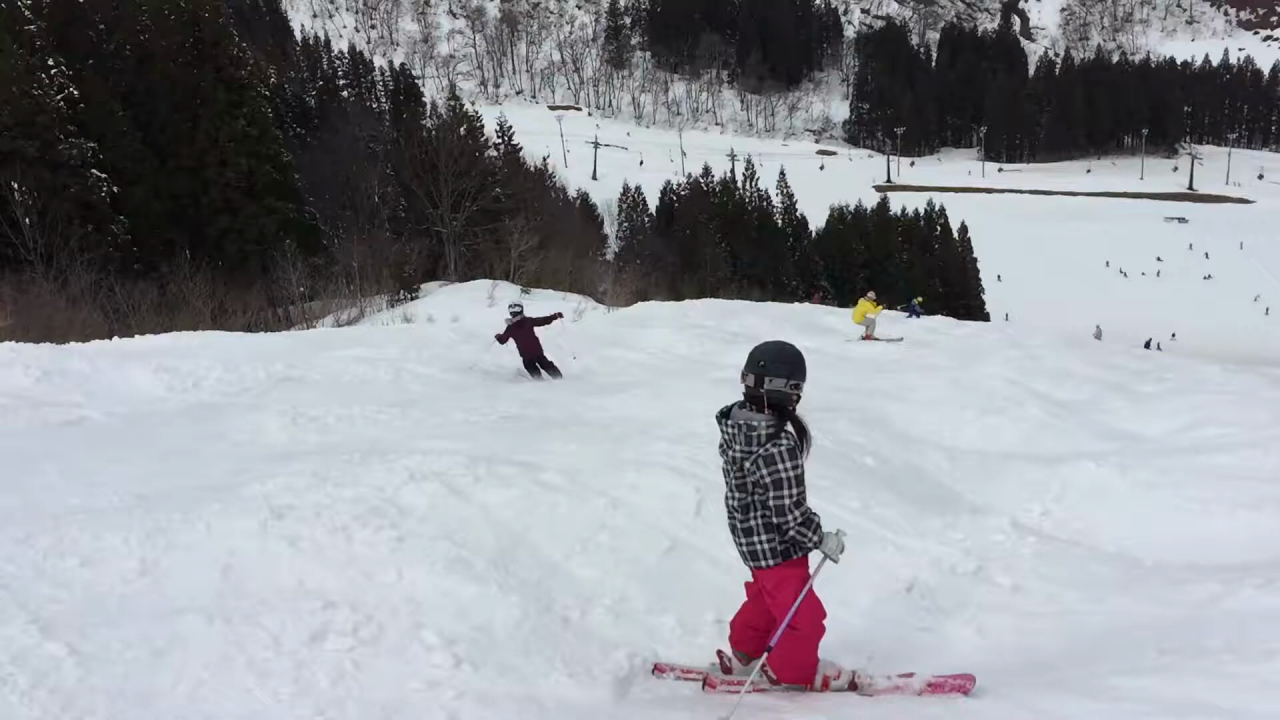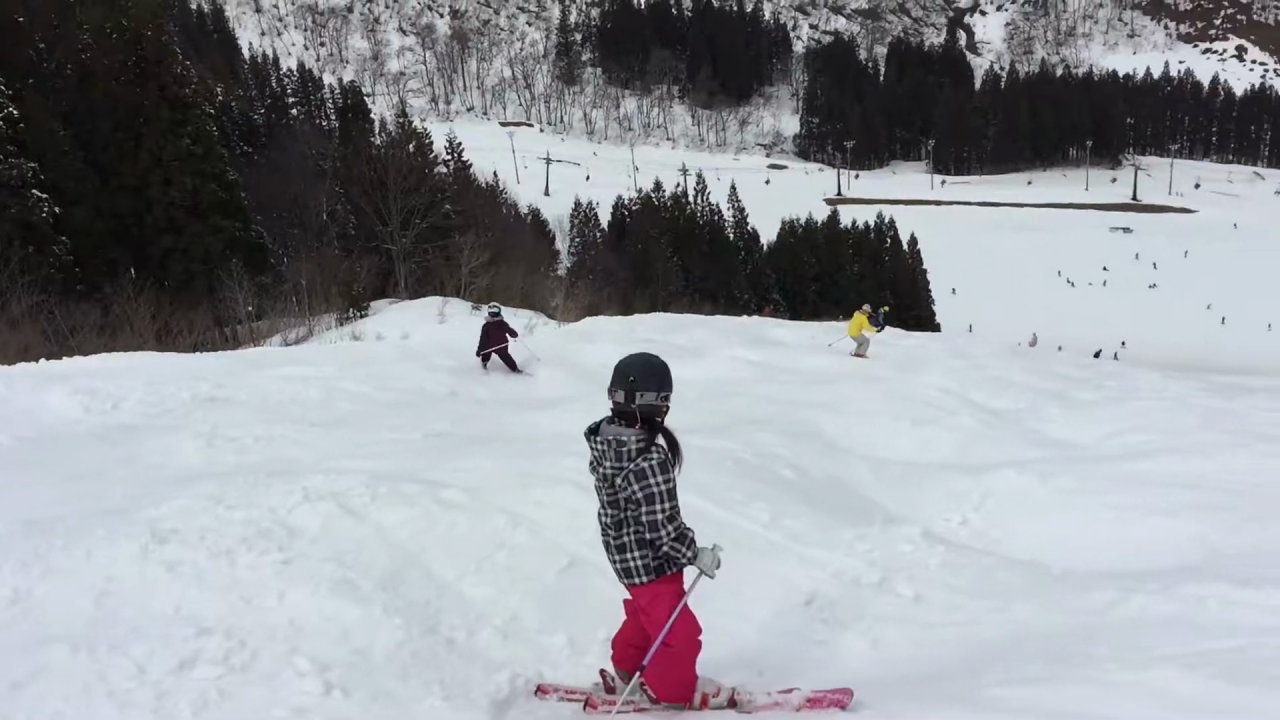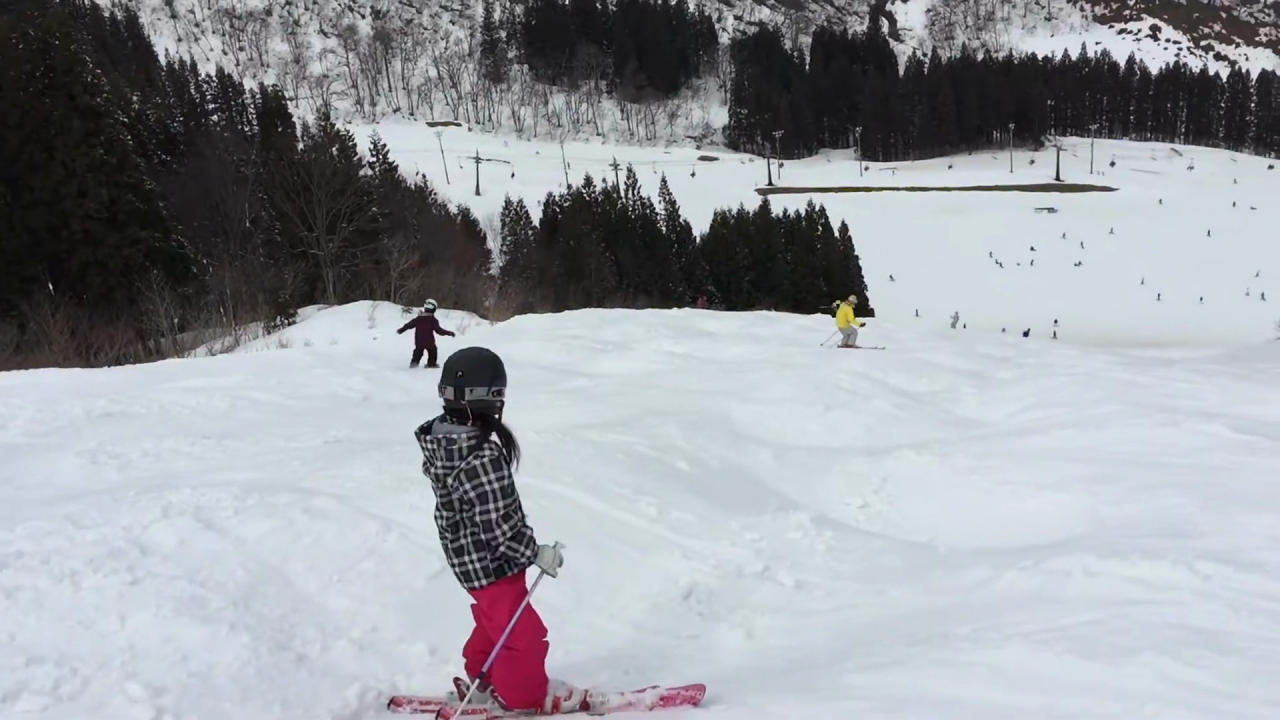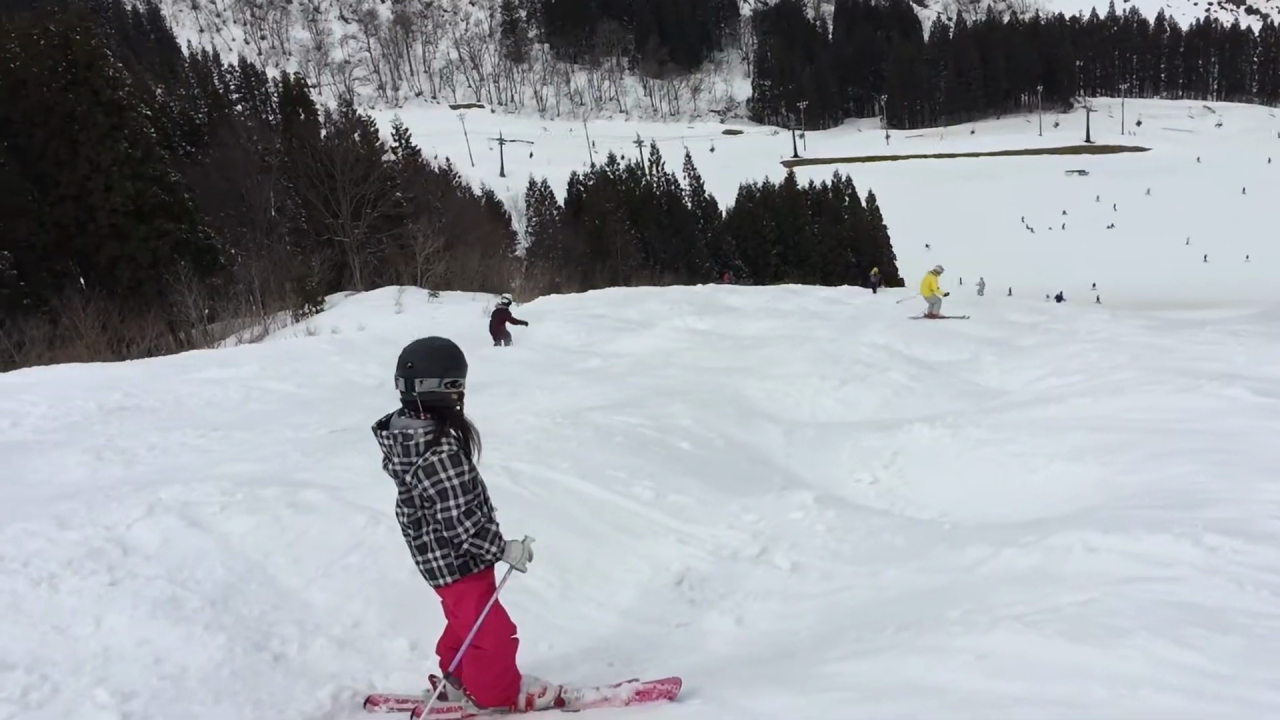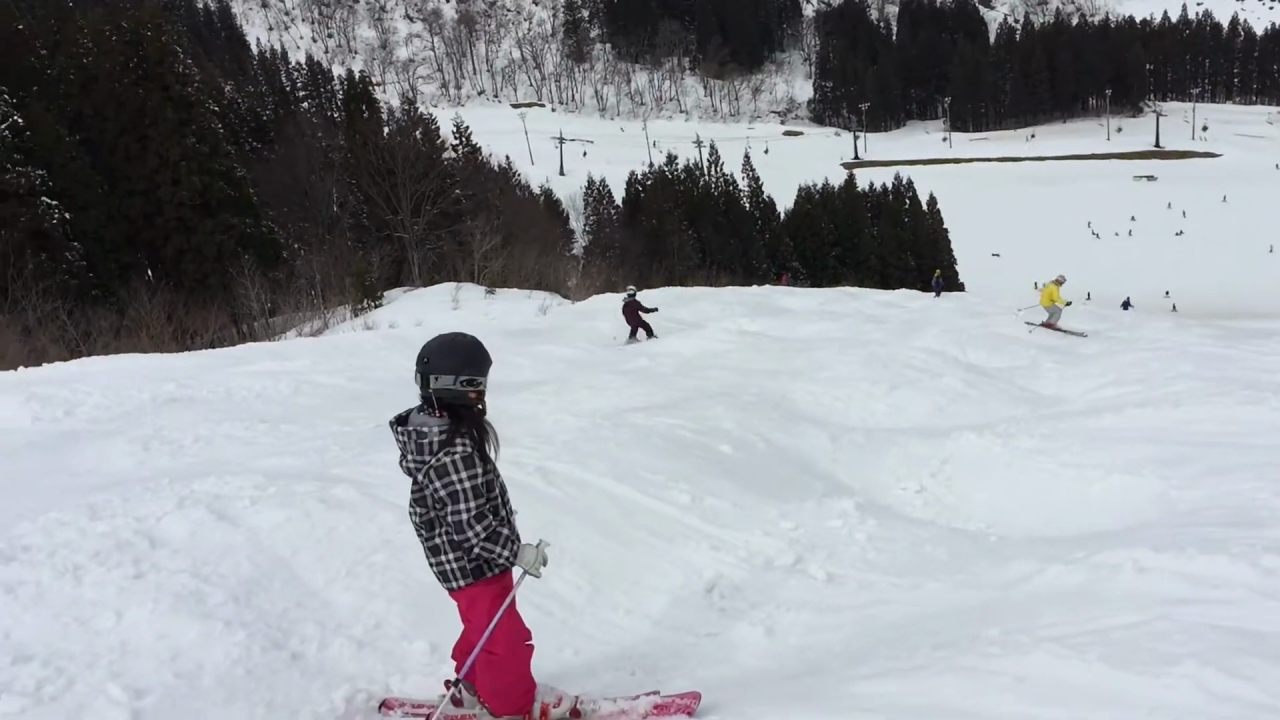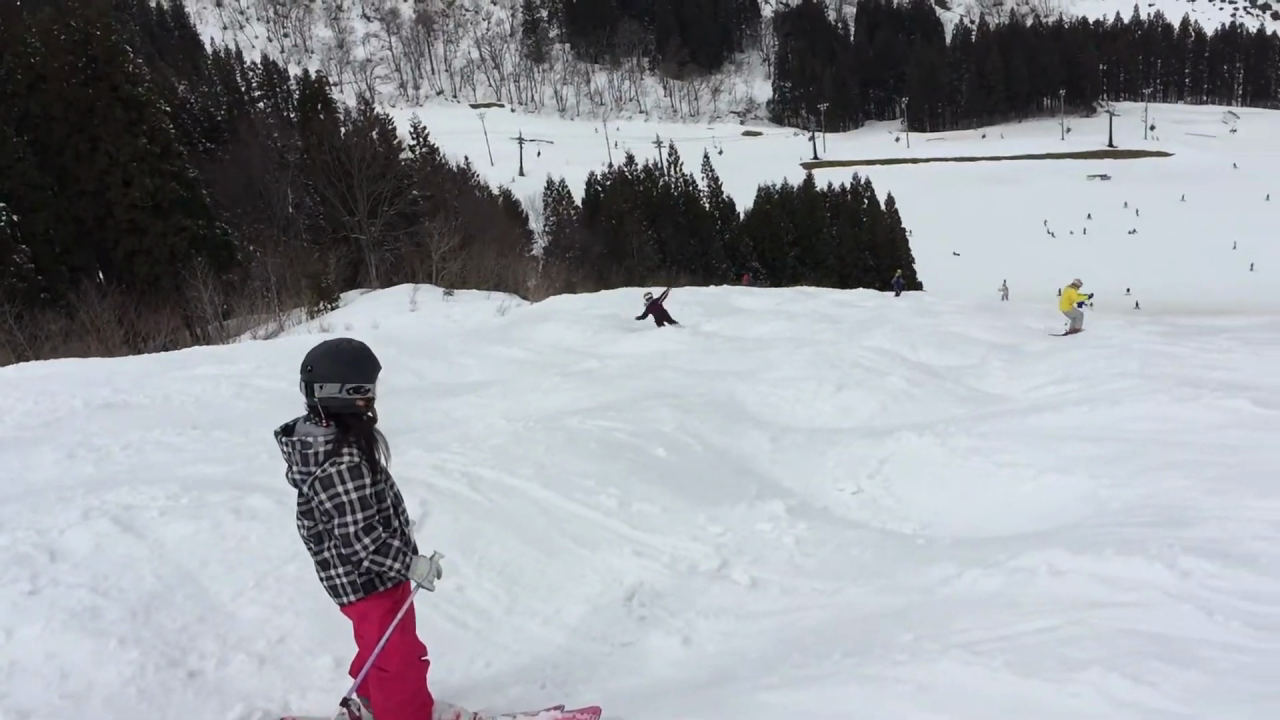
dt=0.5s
person 1, frame 1
left shoulder: (736, 422)
right shoulder: (778, 447)
right elbow: (788, 512)
right wrist: (822, 539)
left hip: (752, 539)
right hip: (777, 545)
left knee: (765, 597)
right knee: (803, 613)
left ankle: (744, 655)
right ankle: (793, 670)
person 1, frame 2
left shoulder: (605, 437)
right shoulder: (649, 461)
right elbow: (662, 527)
right wrist: (696, 554)
left hip: (626, 556)
right hip: (651, 562)
left knee: (645, 615)
right knee: (678, 630)
left ankle: (628, 671)
right ankle: (673, 688)
person 1, frame 3
left shoulder: (442, 436)
right shoulder: (482, 458)
right elbow: (499, 527)
right wrist: (537, 552)
left hip: (469, 559)
right hip: (492, 564)
left knee: (494, 622)
right knee: (523, 632)
left ankle: (484, 683)
right ankle: (524, 695)
person 1, frame 4
left shoulder: (404, 432)
right shoulder: (440, 454)
right elbow: (461, 523)
right wrist: (503, 548)
left hip: (441, 558)
right hip: (459, 562)
left knee: (466, 621)
right knee: (490, 630)
left ankle: (458, 681)
right ankle: (498, 693)
person 1, frame 5
left shoulder: (432, 428)
right shoulder: (455, 453)
right elbow: (472, 526)
right wrist: (518, 552)
left hip: (463, 560)
right hip: (475, 565)
left knee: (483, 628)
right knee: (503, 636)
left ankle: (474, 688)
person 1, frame 6
left shoulder: (322, 438)
right shoulder: (342, 463)
right elbow: (360, 538)
right wrist: (411, 564)
left hip: (363, 574)
right hip: (369, 579)
left knee: (380, 646)
right knee: (397, 654)
